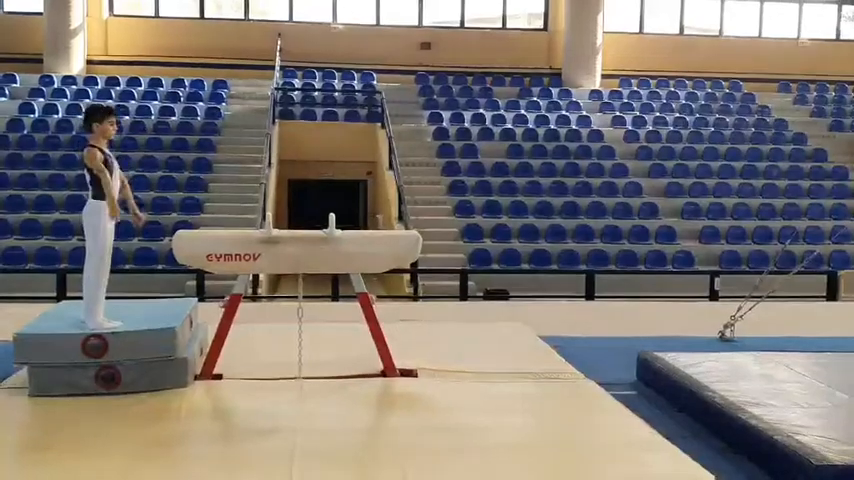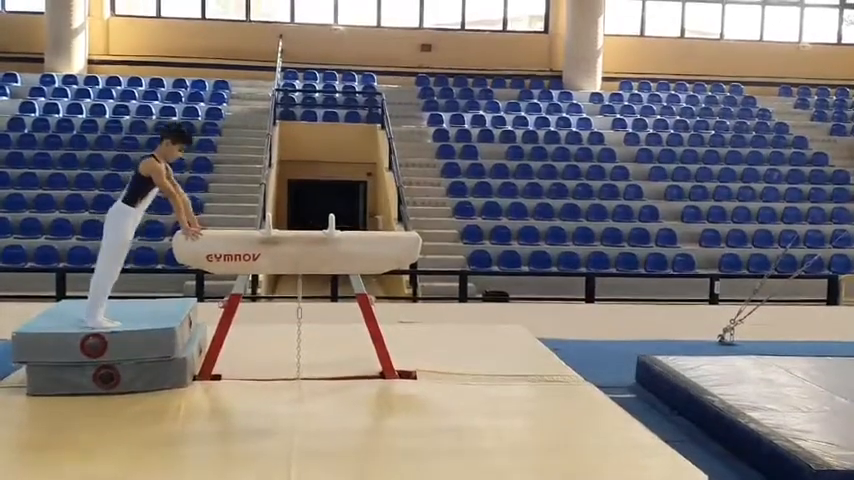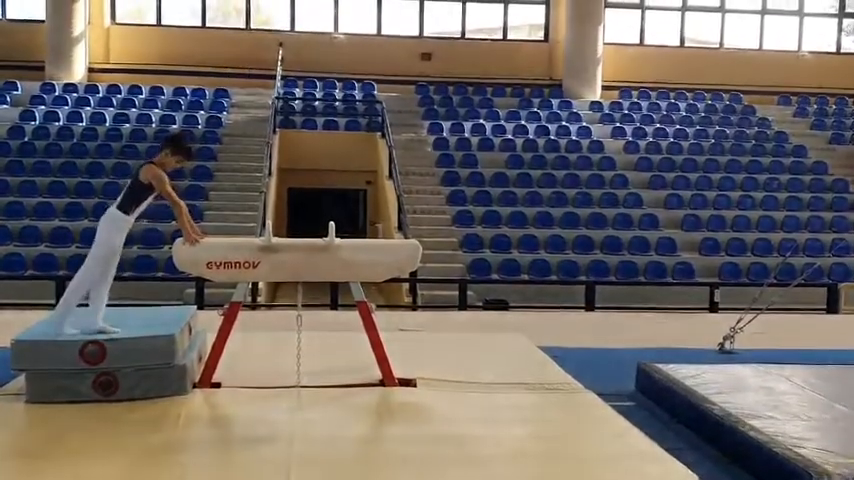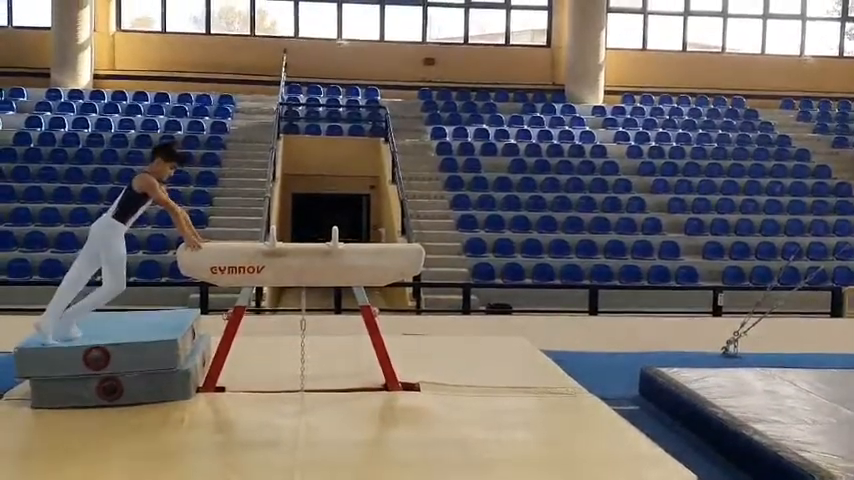
dt=1s
person 1, frame 1
left shoulder: (105, 151)
right shoulder: (92, 152)
left elbow: (121, 180)
right elbow: (104, 179)
left wrist: (133, 207)
right wrist: (113, 205)
left hip: (106, 211)
right hip: (99, 210)
left knee: (99, 264)
right knee: (97, 263)
left ankle: (93, 314)
right ankle: (94, 318)
person 1, frame 2
left shoulder: (164, 167)
right shoulder: (152, 164)
left elbow: (181, 195)
right elbow: (173, 197)
left wrist: (194, 223)
right wrist: (184, 227)
left hip: (129, 218)
right hip: (123, 216)
left knee: (112, 266)
right knee: (109, 265)
left ankle: (95, 313)
right ankle: (93, 316)
person 1, frame 3
left shoulder: (156, 173)
right shoulder: (154, 172)
left elbow: (179, 204)
right elbow: (176, 204)
left wrist: (195, 230)
right wrist: (187, 233)
left hip: (118, 223)
right hip: (116, 222)
left knee: (104, 273)
right knee: (92, 270)
left ankle: (94, 321)
right ankle: (61, 317)
person 1, frame 4
left shoulder: (155, 185)
right shoulder: (146, 180)
left elbow: (178, 211)
right elbow: (173, 210)
left wrist: (196, 236)
right wrist: (187, 238)
left hip: (107, 229)
right hip: (110, 230)
left knee: (77, 277)
right knee: (115, 285)
left ankle: (48, 322)
right ankle: (67, 320)
